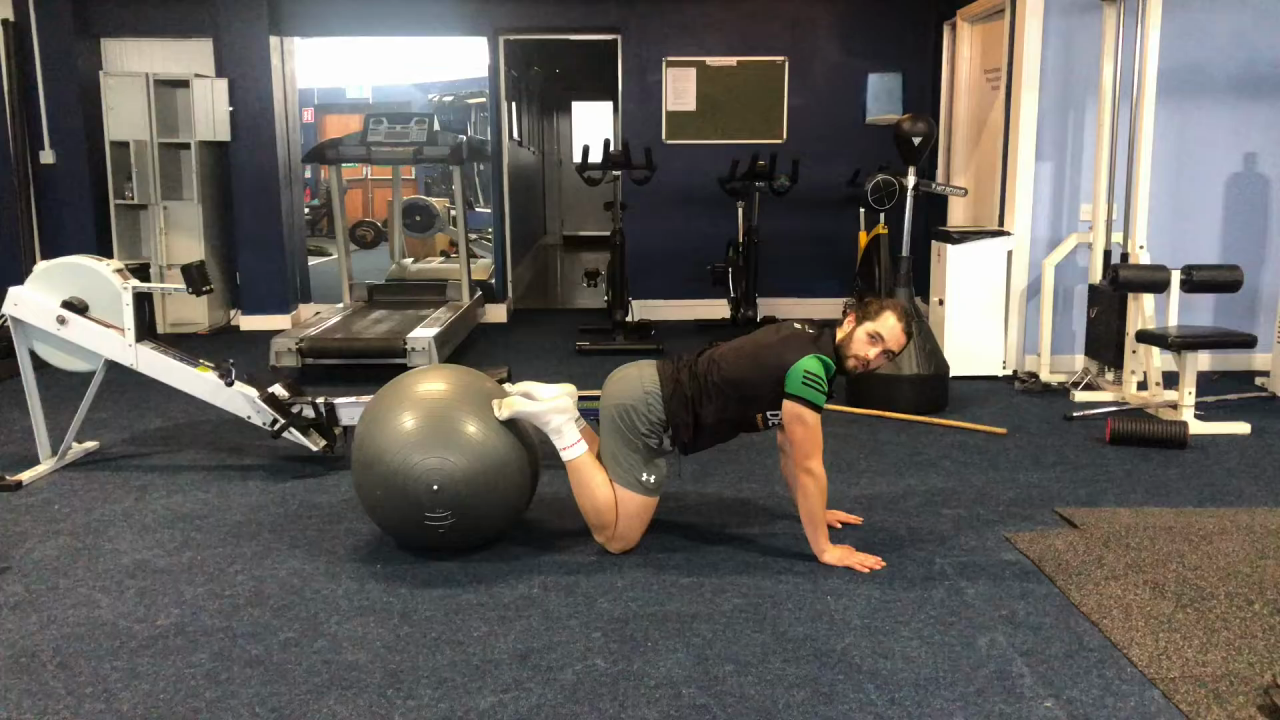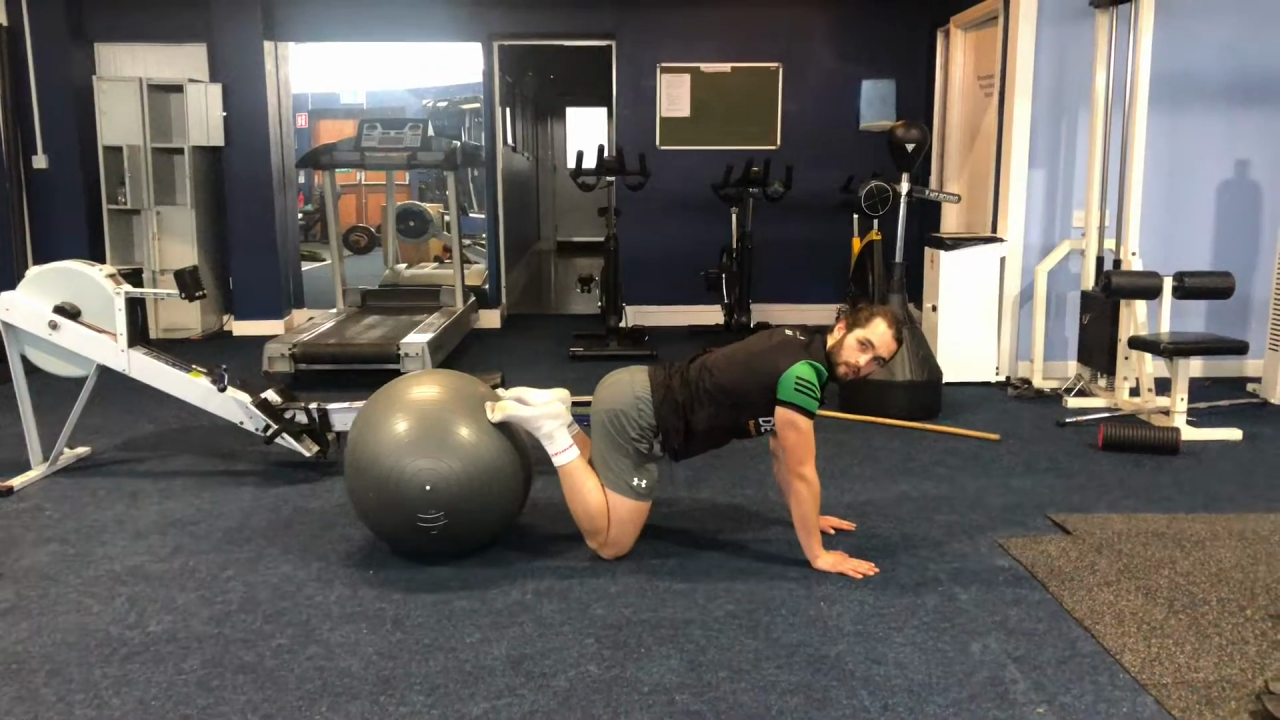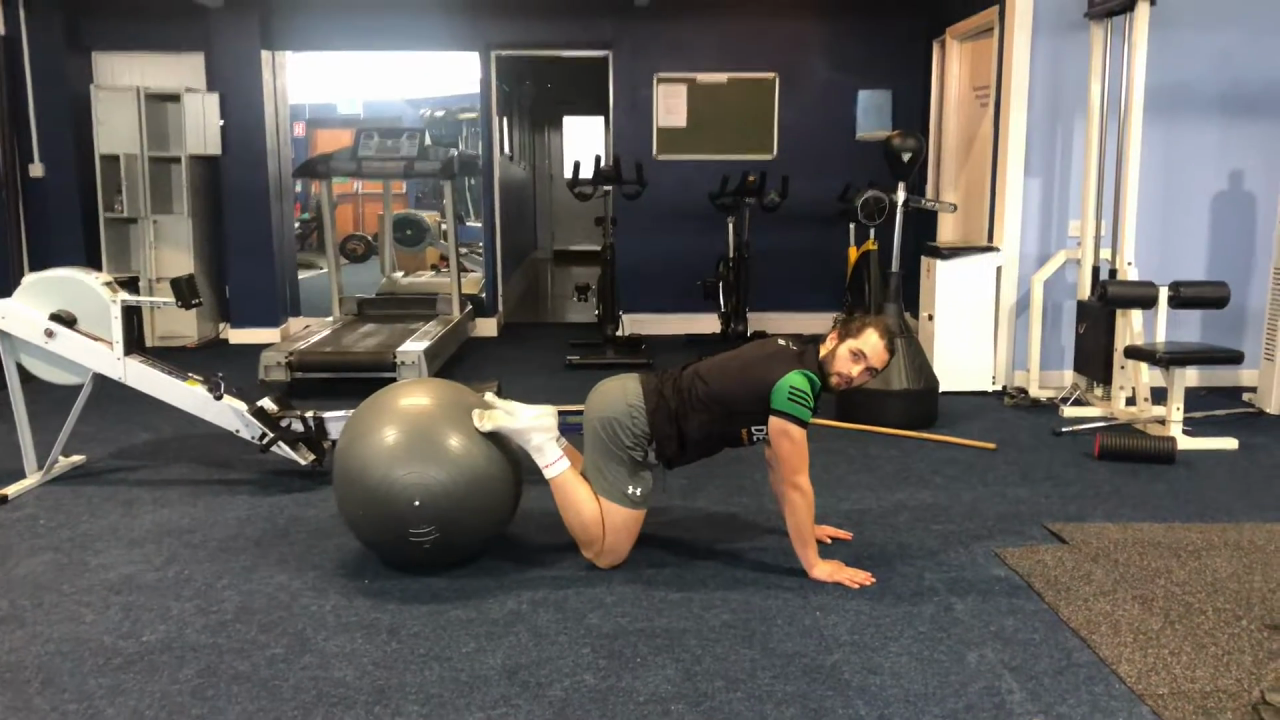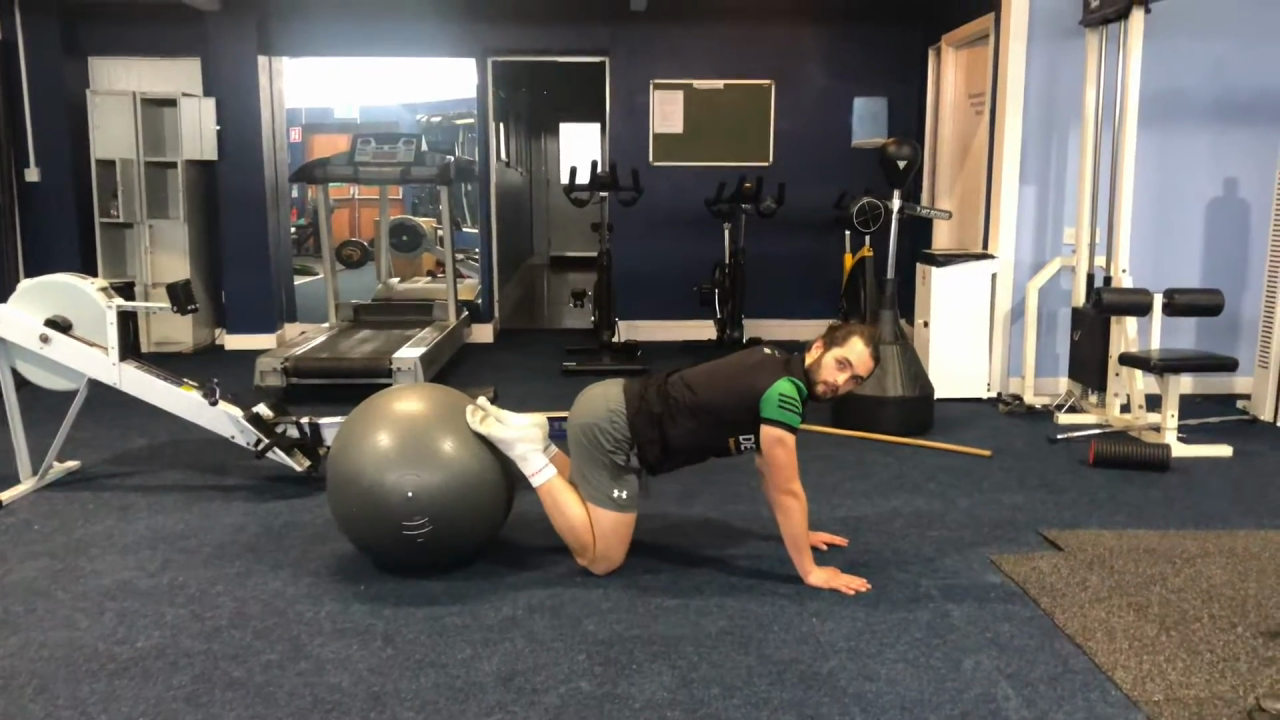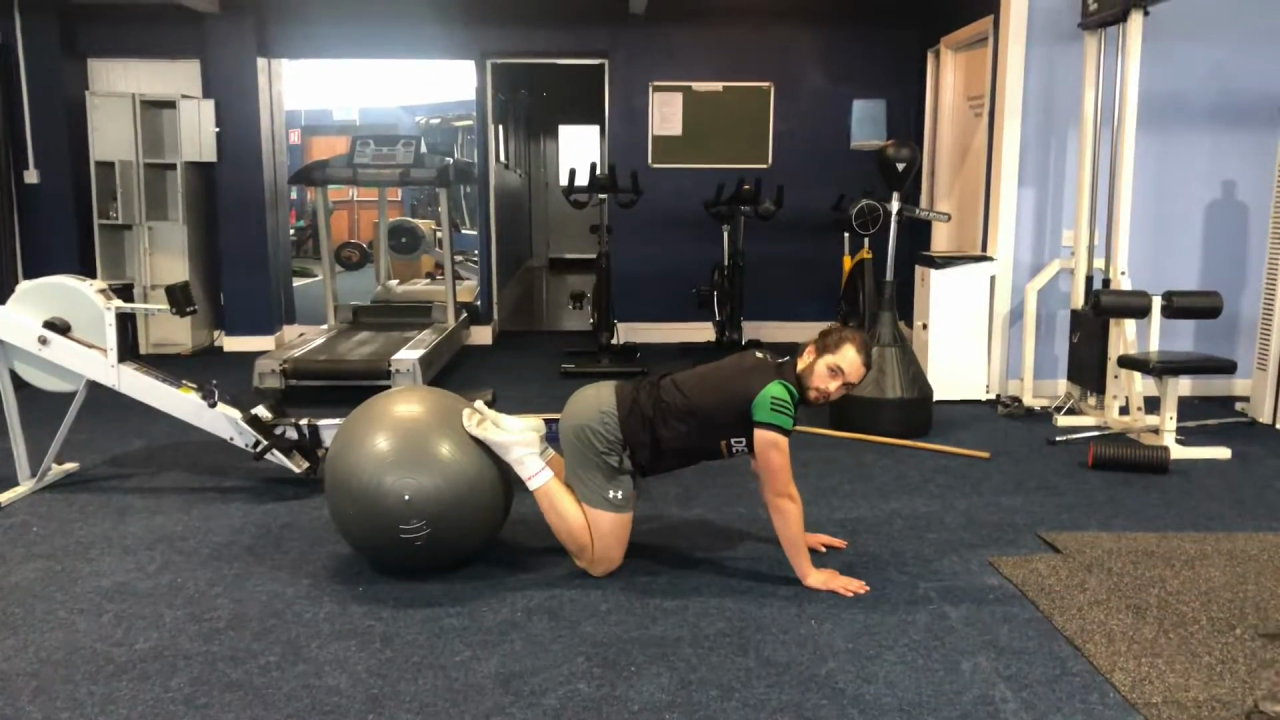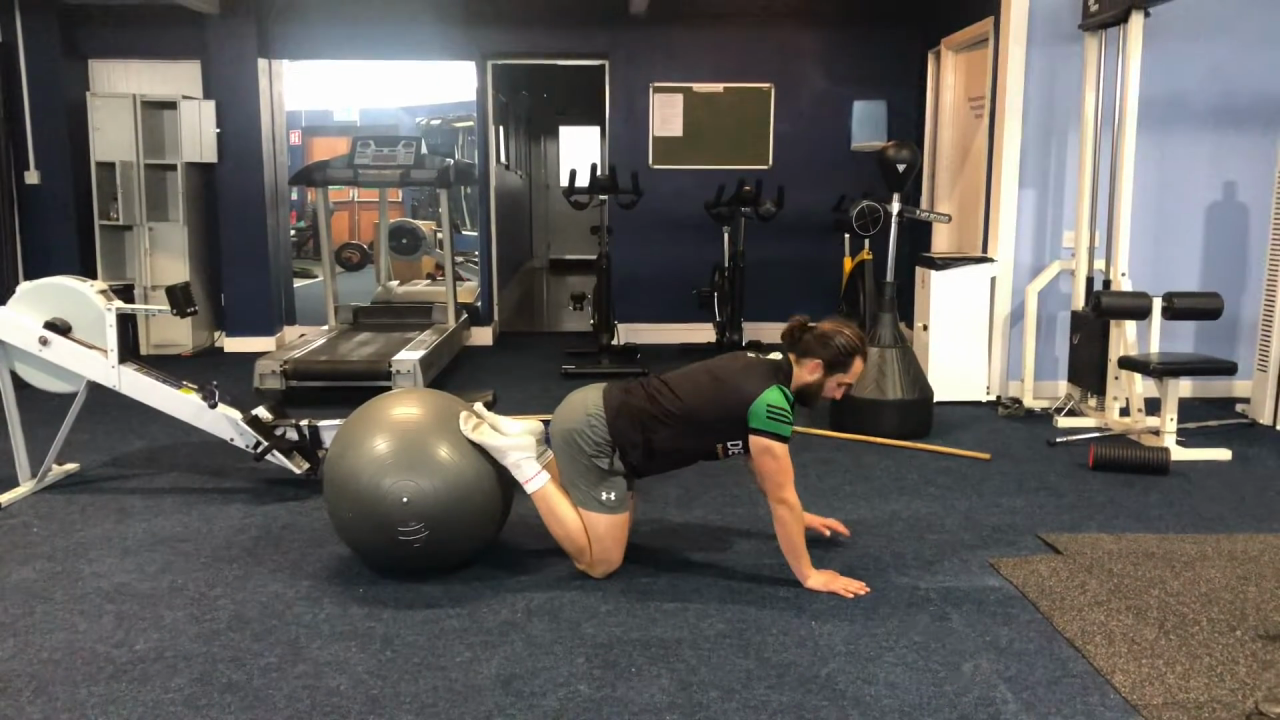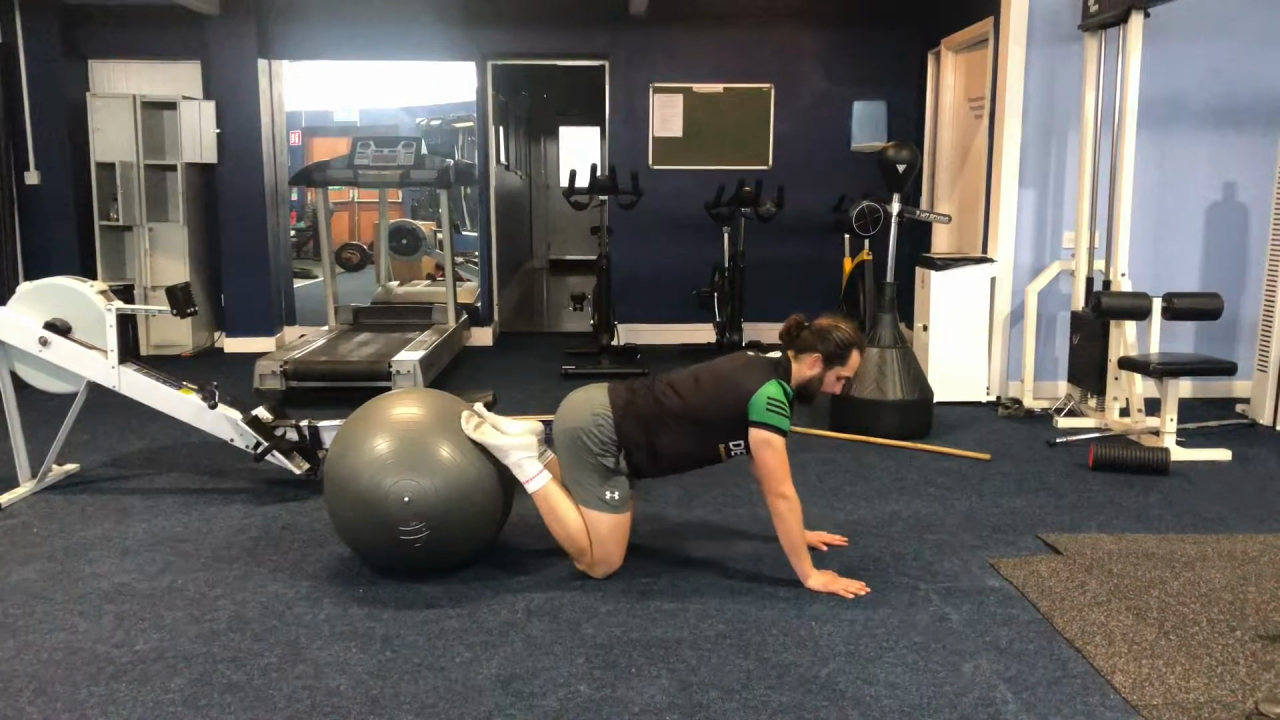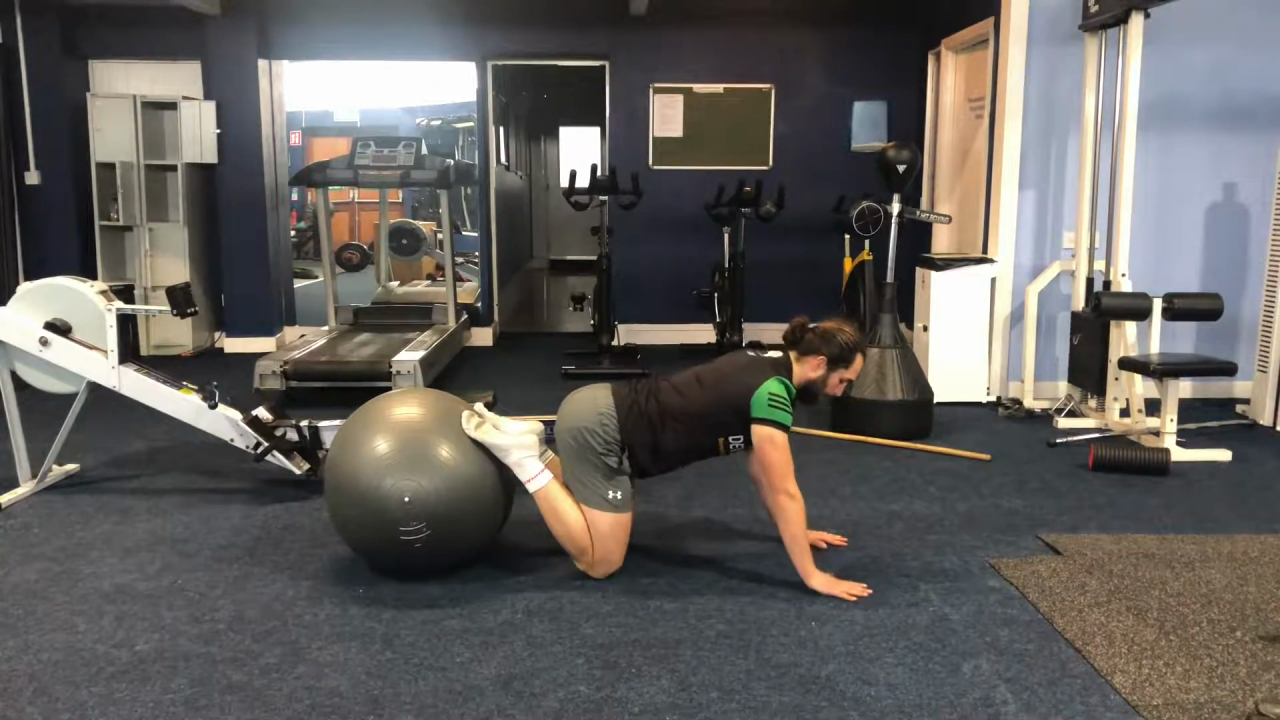
dt=0.4s
person 1, frame 1
left shoulder: (808, 340)
right shoulder: (811, 367)
left elbow: (788, 445)
right elbow: (808, 466)
left wrist: (814, 512)
right wrist: (824, 549)
left hip: (645, 385)
right hip: (646, 406)
left knee: (616, 492)
right knee: (617, 535)
left ankle: (557, 406)
right ankle: (558, 421)
person 1, frame 2
left shoulder: (800, 346)
right shoulder: (803, 374)
left elbow: (781, 451)
right elbow: (801, 473)
left wrist: (808, 517)
right wrist: (817, 555)
left hip: (637, 392)
right hip: (637, 412)
left knee: (608, 499)
right knee: (610, 542)
left ankle: (552, 412)
right ankle: (550, 427)
person 1, frame 3
left shoulder: (792, 356)
right shoulder: (796, 384)
left elbow: (776, 460)
right elbow: (795, 482)
left wrist: (804, 527)
right wrist: (814, 564)
left hip: (628, 398)
right hip: (628, 419)
left knee: (603, 508)
right knee: (606, 551)
left ankle: (539, 426)
right ankle: (541, 439)
person 1, frame 4
left shoulder: (780, 367)
right shoulder: (784, 393)
left elbow: (769, 469)
right elbow: (786, 491)
left wrist: (798, 533)
right wrist: (809, 571)
left hip: (613, 405)
right hip: (612, 426)
left knee: (598, 516)
right knee: (601, 558)
left ankle: (530, 436)
right ankle: (526, 449)
person 1, frame 5
left shoulder: (773, 370)
right shoulder: (776, 395)
left elbow: (765, 469)
right elbow: (781, 494)
left wrist: (797, 534)
right wrist: (808, 573)
left hip: (604, 408)
right hip: (603, 428)
left knee: (605, 519)
right knee: (601, 559)
left ankle: (530, 441)
right ankle: (523, 452)
person 1, frame 6
left shoulder: (767, 369)
right shoulder: (770, 399)
left elbow: (761, 462)
right elbow: (781, 497)
left wrist: (800, 518)
right wrist: (808, 576)
left hip: (596, 410)
right hip: (593, 432)
left knee: (615, 521)
right knee: (601, 562)
left ankle: (524, 438)
right ankle: (519, 456)
person 1, frame 7
left shoulder: (766, 371)
right shoulder: (770, 395)
left elbow: (765, 475)
right elbow: (780, 494)
left wrist: (797, 532)
right wrist: (809, 576)
left hip: (597, 411)
right hip: (596, 430)
left knee: (597, 517)
right knee: (600, 562)
left ankle: (522, 439)
right ankle: (520, 455)
person 1, frame 8
left shoulder: (767, 368)
right shoulder: (772, 392)
left elbow: (761, 470)
right elbow: (785, 491)
left wrist: (797, 532)
right wrist: (811, 576)
left hip: (598, 410)
right hip: (599, 430)
left knee: (601, 520)
right knee: (601, 562)
left ankle: (524, 440)
right ankle: (521, 454)
